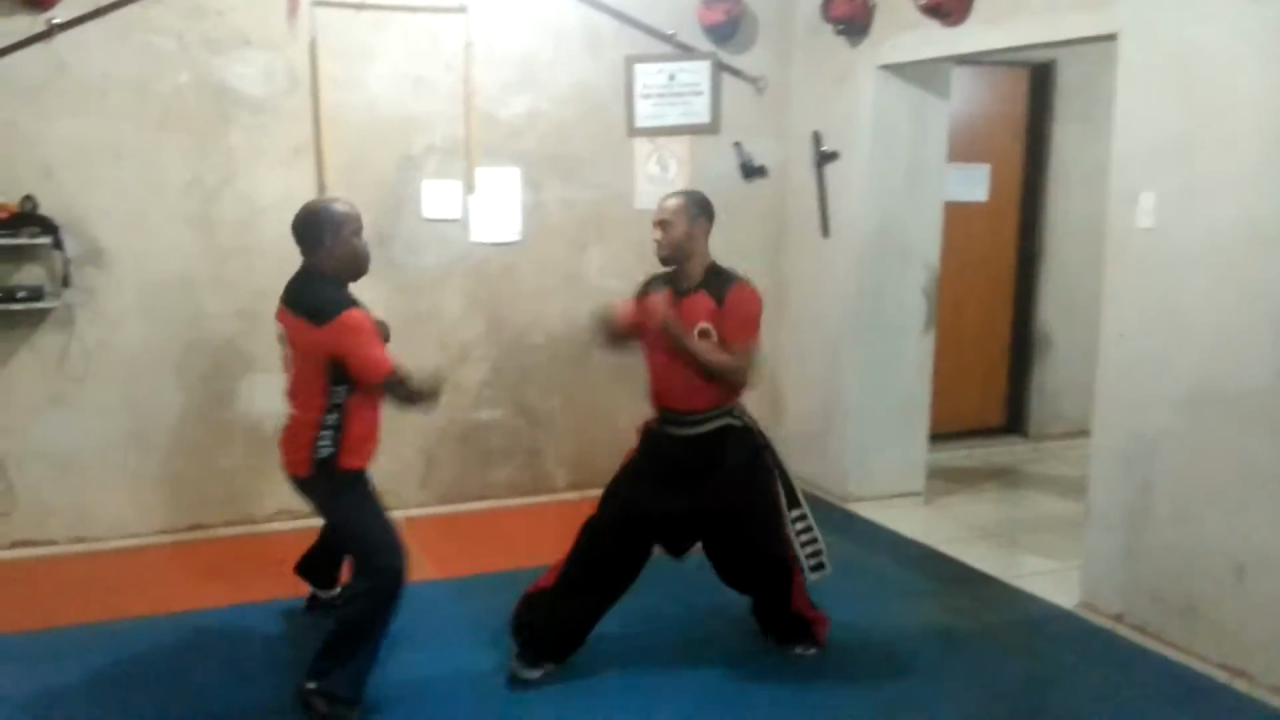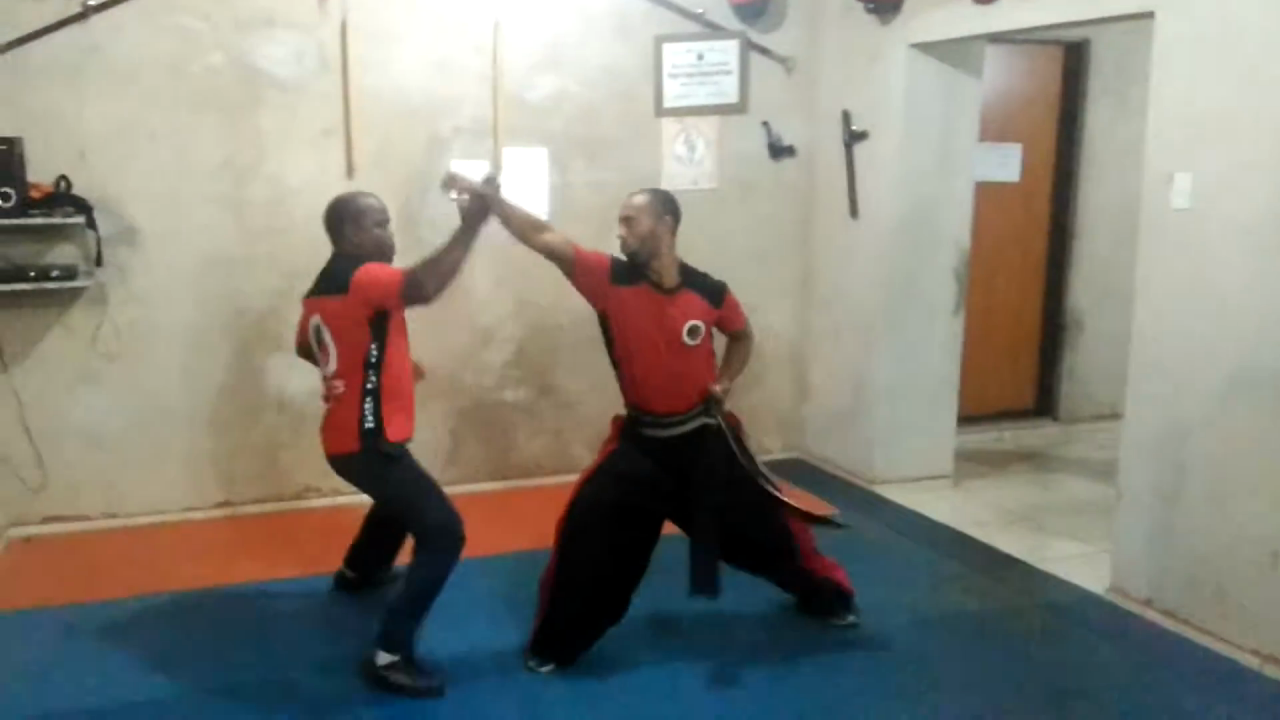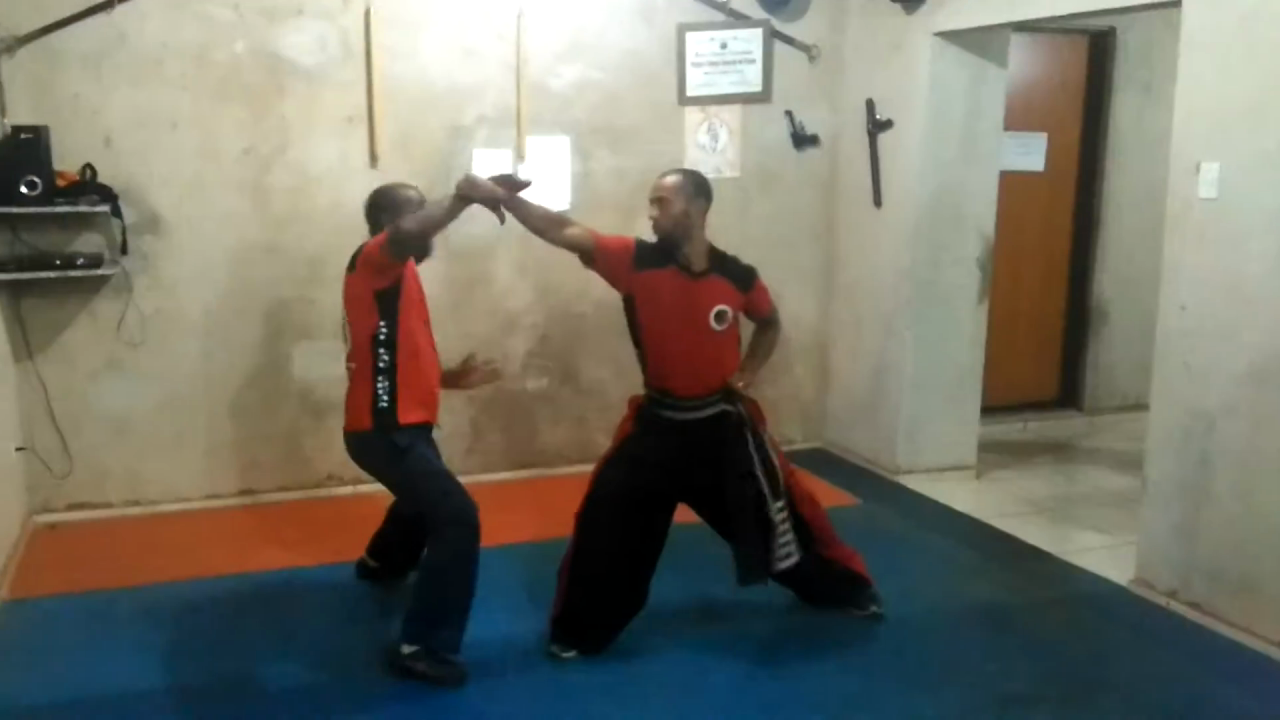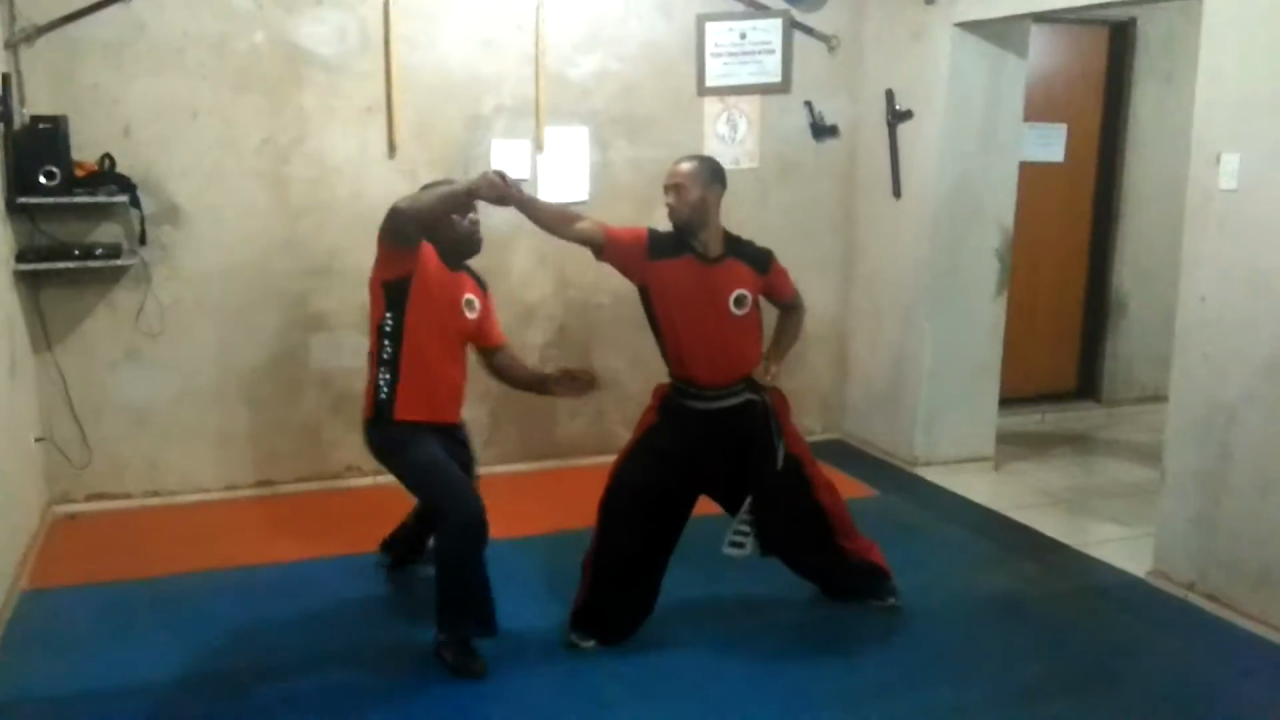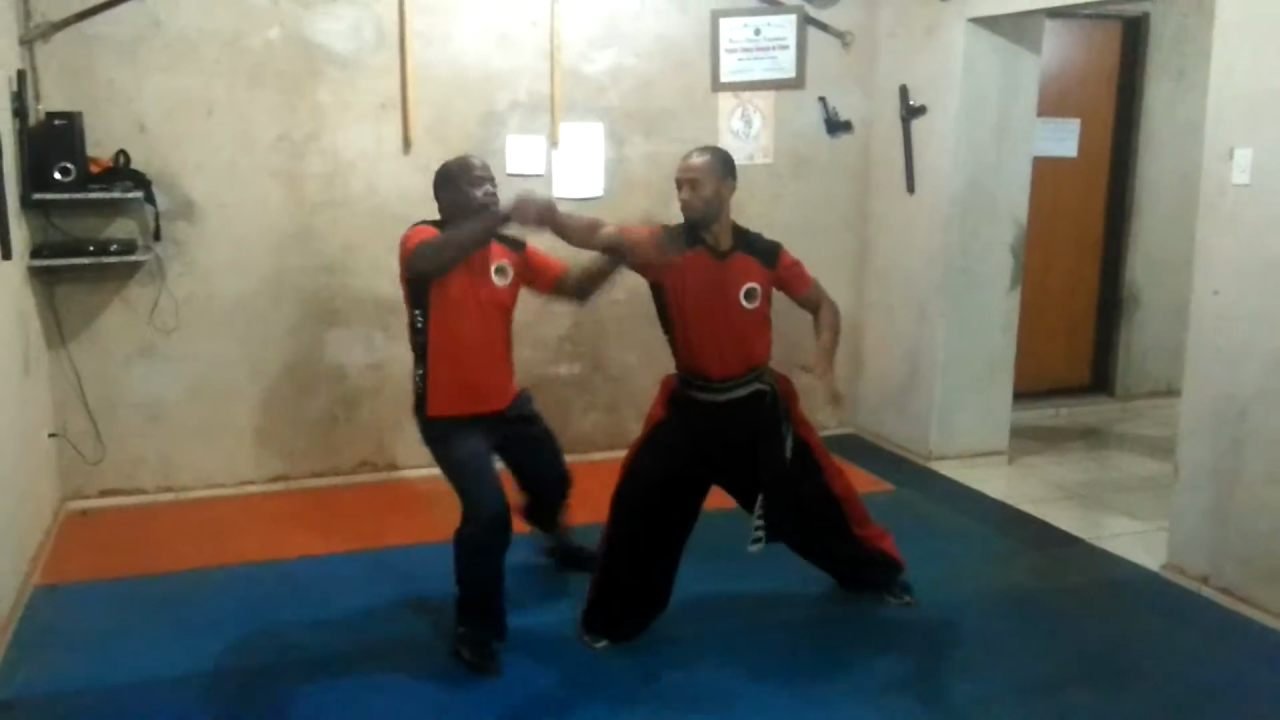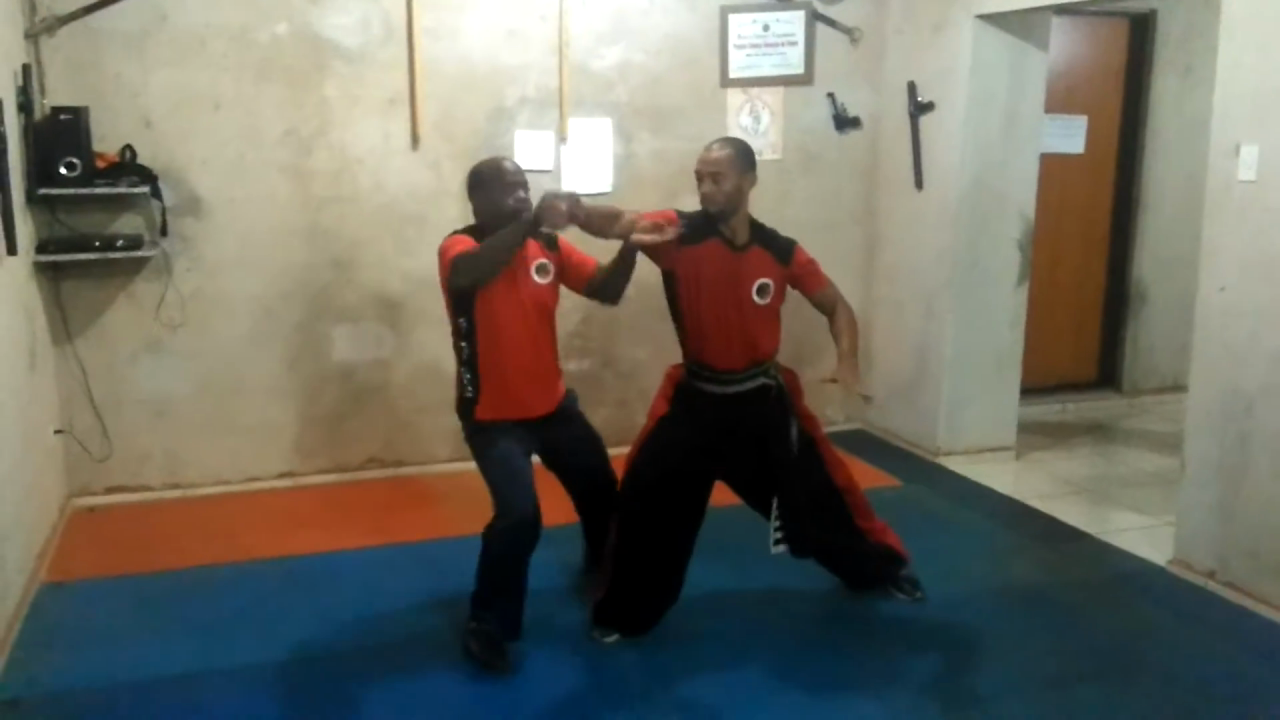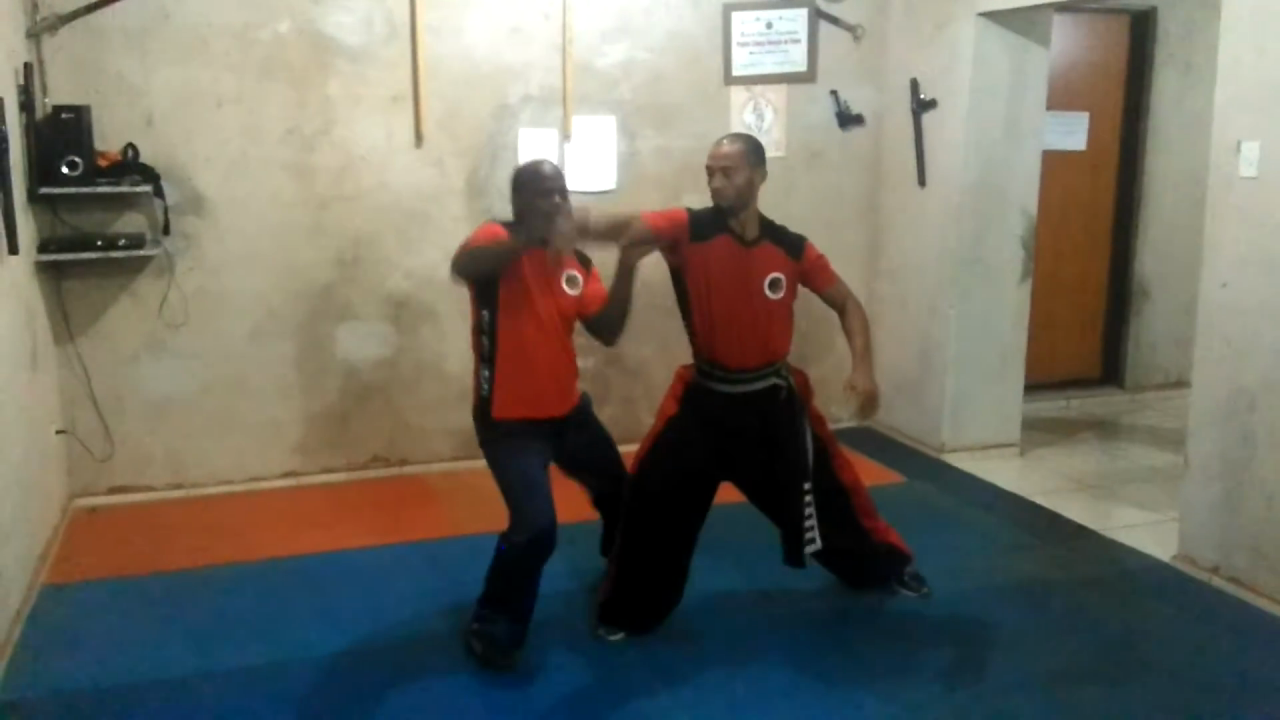
dt=0.2s
person 1, frame 1
left shoulder: (311, 291)
right shoulder: (336, 312)
right elbow: (391, 383)
left wrist: (373, 339)
right wrist: (423, 391)
left hip: (323, 451)
right hip: (330, 462)
left knee: (356, 523)
right knee: (383, 567)
left ankle: (323, 586)
person 1, frame 2
left shoulder: (322, 289)
right shoulder: (363, 279)
left elbow: (307, 349)
right elbow: (425, 284)
right wrist: (470, 224)
left hip: (345, 436)
right hip: (369, 440)
left knee: (399, 503)
right knee: (443, 533)
left ankle: (358, 572)
right ankle: (390, 653)
person 1, frame 3
left shoulder: (390, 274)
right shoulder: (376, 261)
right elbow: (407, 232)
left wrist: (450, 377)
right wrist: (464, 195)
left hip: (385, 424)
right hip: (387, 428)
left knee: (424, 497)
right knee: (458, 521)
left ankle: (381, 562)
right ankle: (421, 644)
person 1, frame 4
left shoulder: (472, 284)
right shoulder: (405, 256)
left elbow: (497, 357)
right elbow: (402, 214)
left wrist: (548, 383)
right wrist: (470, 186)
left hip: (442, 421)
right hip: (398, 423)
left knee: (450, 497)
right knee: (465, 515)
left ankle: (402, 547)
right ankle: (456, 633)
person 1, frame 5
left shoulder: (510, 250)
right shoulder: (426, 240)
left elbow: (574, 285)
right elbow: (425, 263)
left wrist: (617, 254)
right wrist: (500, 216)
left hip: (506, 403)
right hip: (447, 413)
left knee: (551, 480)
right knee: (489, 514)
left ankle: (555, 538)
right ankle: (475, 628)
person 1, frame 6
left shoulder: (549, 246)
right shoulder: (461, 246)
left elbow: (605, 291)
right elbow: (467, 277)
left wrist: (630, 245)
right wrist: (529, 223)
left hip: (552, 405)
right hip: (491, 416)
left knee: (599, 487)
right knee: (519, 517)
left ankle: (605, 566)
right ankle: (487, 624)
person 1, frame 7
left shoulder: (576, 261)
right shoulder: (496, 241)
left elbow: (608, 331)
right elbow: (463, 265)
left wrist: (627, 267)
right wrist: (545, 232)
left hip: (567, 410)
right hip: (508, 418)
left knee: (618, 492)
right knee: (535, 525)
right ankle: (491, 625)
person 2, frame 1
left shoulder: (736, 293)
right shoulder: (653, 291)
left elbow: (738, 371)
right elbow: (616, 331)
left wrist: (671, 329)
right wrist: (615, 322)
left hip: (726, 440)
right hip: (667, 437)
left knee: (762, 538)
right knee: (610, 532)
left ankle: (798, 627)
right ankle: (542, 639)
person 2, frame 2
left shoulder: (711, 292)
right shoulder: (610, 279)
left elbow: (743, 336)
right elbow: (544, 236)
left wrist: (723, 380)
right wrist: (485, 196)
left hip: (703, 439)
right hip: (641, 443)
left knee: (761, 524)
right knee: (587, 532)
left ankle: (829, 596)
right ankle: (554, 643)
person 2, frame 3
left shoulder: (739, 278)
right shoulder: (637, 262)
left elbow: (770, 324)
right elbow: (564, 231)
left wrist: (747, 372)
right wrist: (505, 196)
left hip: (724, 424)
right hip: (659, 426)
left knee: (778, 512)
right knee: (607, 519)
left ankle: (849, 585)
right ankle: (580, 629)
person 2, frame 4
left shoulder: (757, 262)
right shoulder: (652, 252)
left elbow: (794, 307)
right elbow: (577, 227)
left wrist: (771, 361)
right wrist: (514, 196)
left hip: (747, 413)
right hip: (682, 415)
left knee: (802, 503)
right knee: (628, 508)
left ankle: (867, 579)
right ankle: (600, 622)
person 2, frame 5
left shoulder: (766, 255)
right shoulder: (662, 247)
left elbow: (823, 306)
right elbow: (597, 235)
left wrist: (823, 362)
right wrist: (546, 213)
left hip: (757, 404)
right hip: (690, 406)
left knee: (814, 495)
right knee: (640, 504)
left ankle: (880, 571)
right ankle: (612, 618)
person 2, frame 6
left shoulder: (781, 252)
right shoulder: (678, 234)
left elbow: (836, 306)
right elbow: (617, 223)
left wrist: (847, 363)
right wrist: (573, 211)
left hip: (762, 399)
right hip: (695, 400)
left knee: (819, 490)
right knee: (646, 498)
left ankle: (882, 568)
right ankle: (624, 613)
person 2, frame 7
left shoulder: (792, 249)
right shoulder: (688, 230)
left elbow: (847, 305)
right elbow: (629, 226)
left wrist: (862, 367)
left hip: (772, 399)
right hip: (705, 399)
left knee: (826, 490)
right knee: (654, 497)
left ankle: (887, 566)
right ankle: (627, 610)
